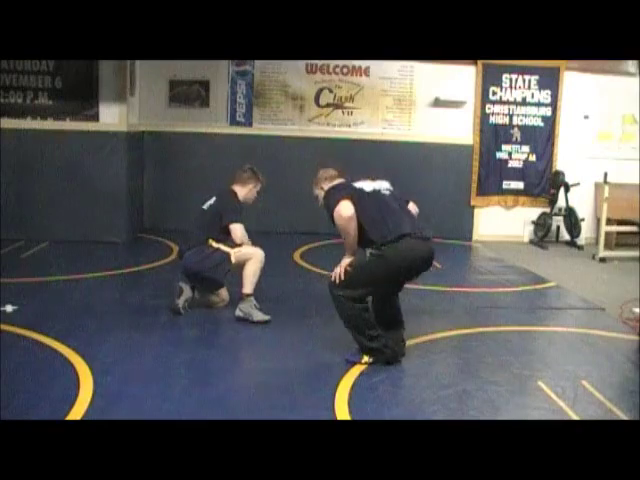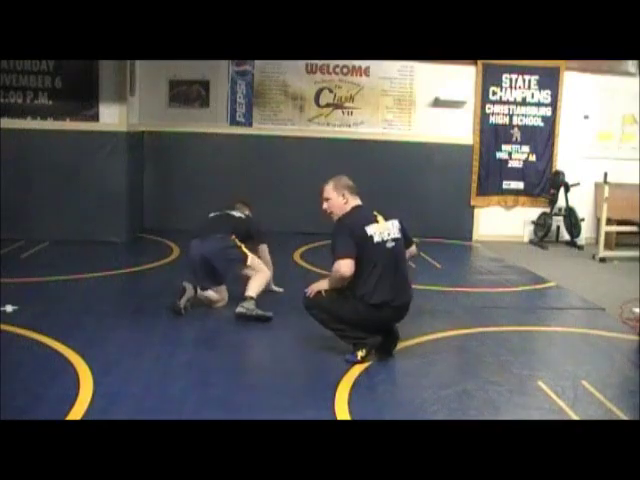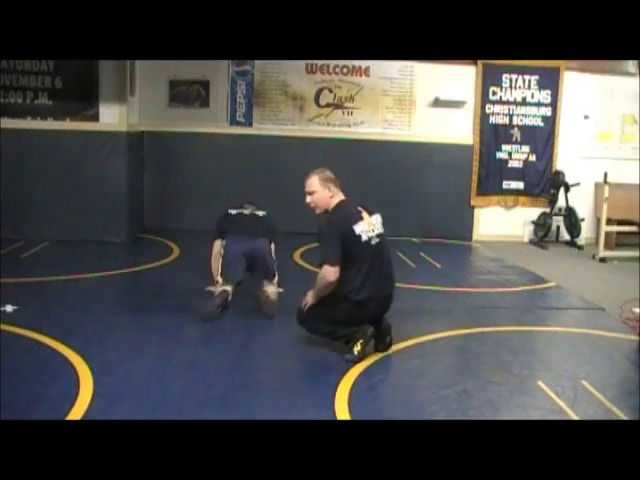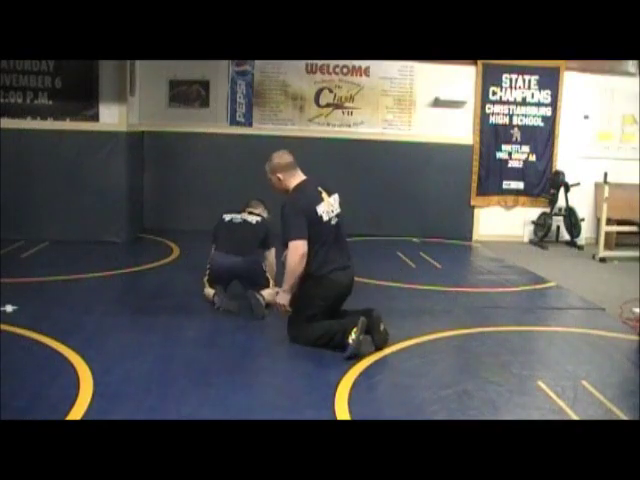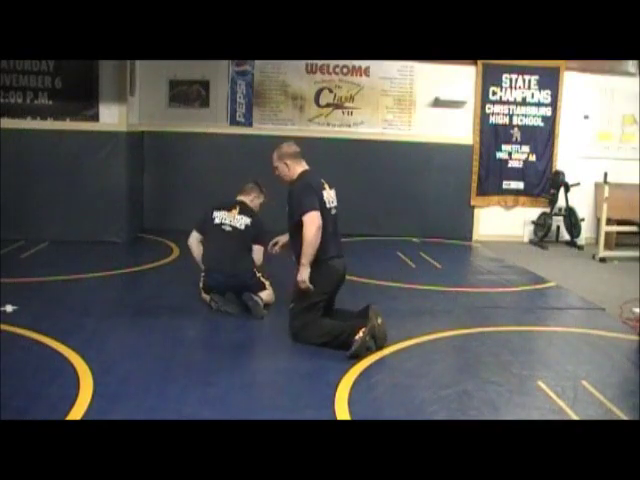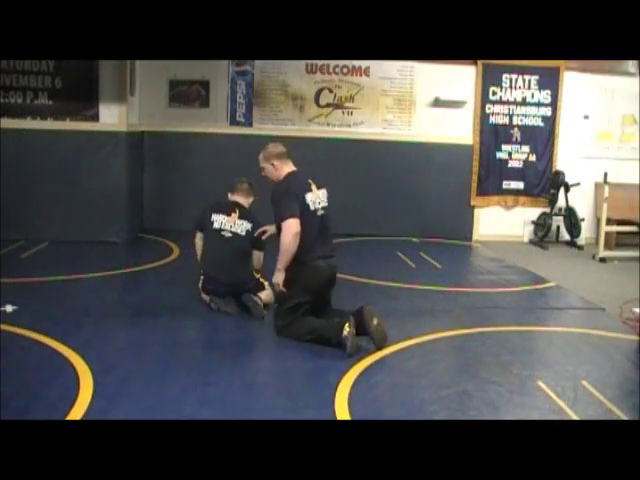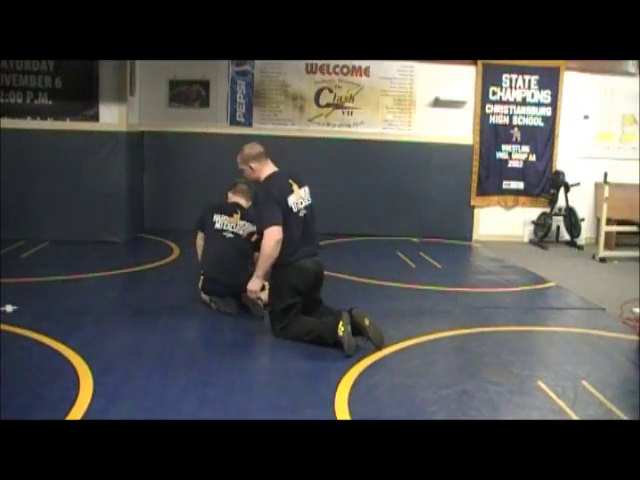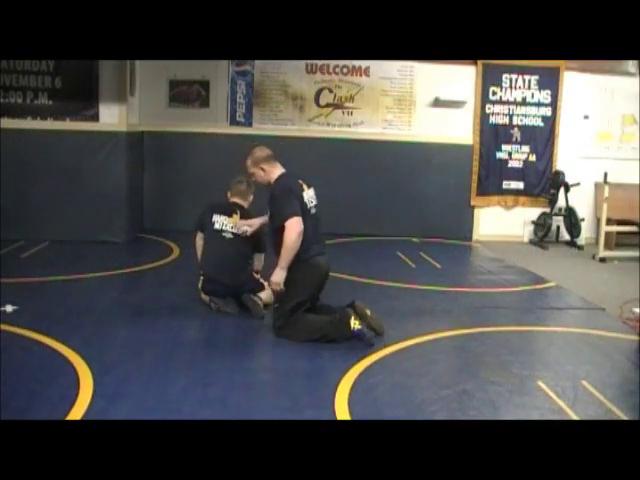
dt=0.5s
person 1, frame 1
left shoulder: (333, 192)
right shoulder: (377, 185)
left elbow: (345, 213)
right elbow: (412, 209)
left wrist: (349, 255)
left hip: (397, 250)
right hip: (424, 247)
left knee: (342, 288)
right knee: (383, 289)
left ankle: (376, 351)
right ankle: (394, 345)
person 1, frame 2
left shoulder: (345, 224)
right shoulder: (390, 218)
left elbow: (345, 270)
right elbow: (412, 250)
left wrist: (328, 283)
left hip: (374, 307)
right hip: (401, 306)
left knee: (314, 298)
left ankle: (364, 341)
right ankle: (387, 334)
person 1, frame 3
left shoulder: (331, 223)
right shoulder: (368, 211)
left elbow: (330, 276)
left wrist: (314, 295)
left hip: (360, 302)
right hip: (384, 299)
left knee: (306, 314)
left ankle: (357, 334)
right ankle: (377, 327)
person 1, frame 4
left shoulder: (293, 204)
right shoulder: (324, 191)
left elbow: (299, 252)
left wrist: (285, 291)
left hip: (321, 279)
right hip: (345, 274)
left knee: (299, 330)
right knee: (326, 315)
left ankle: (349, 329)
right ankle: (366, 319)
person 1, frame 5
left shoulder: (301, 187)
right shoulder: (318, 182)
left elbow: (314, 224)
left wrist: (304, 266)
right wrist: (288, 237)
left hip: (320, 267)
right hip: (335, 263)
left knee: (301, 326)
right knee: (322, 313)
left ankle: (356, 332)
right ankle: (365, 317)
person 1, frame 6
left shoulder: (284, 189)
right shoulder: (313, 183)
left elbow: (292, 230)
left wrist: (280, 269)
right wrist: (277, 226)
left hip: (305, 268)
right hip: (328, 263)
left knee: (286, 323)
right knee: (320, 312)
left ankle: (338, 329)
right ankle: (360, 319)
person 1, frame 7
left shoulder: (265, 193)
right shoulder: (295, 180)
left elbow: (274, 237)
left wrist: (258, 277)
right wrist: (263, 228)
left hip: (291, 269)
right hip: (314, 262)
left knee: (283, 325)
right knee: (313, 309)
left ankle: (333, 328)
right ankle: (351, 319)
person 1, frame 8
left shoulder: (280, 189)
right shoulder: (295, 182)
left elbow: (295, 229)
left wrist: (280, 269)
right wrist: (262, 220)
left hip: (303, 266)
right hip: (317, 262)
left knee: (284, 325)
right knee: (306, 308)
left ankle: (344, 324)
right ankle: (352, 313)
person 2, frame 1
left shoulder: (223, 198)
right shoulder: (231, 201)
right elbow: (239, 238)
right wrist: (249, 245)
left hip: (192, 260)
right hip: (201, 256)
left knee: (222, 299)
right knee: (257, 254)
left ankle: (189, 293)
right ankle: (246, 304)
person 2, frame 2
left shoulder: (212, 217)
right shoulder: (249, 221)
right elbow: (266, 258)
right wrist: (271, 283)
left hip: (195, 249)
right hip: (221, 244)
left knee: (220, 299)
right knee: (263, 272)
left ankle: (192, 291)
right ankle: (248, 304)
person 2, frame 3
left shoulder: (226, 216)
right shoulder: (265, 218)
left elbow: (216, 253)
right elbow: (271, 252)
left wrist: (217, 283)
right wrist: (273, 283)
left hip: (233, 244)
right hip: (261, 246)
right knee: (271, 288)
left ankle: (222, 294)
right ankle: (266, 294)
person 2, frame 4
left shoulder: (224, 218)
right shoulder: (263, 223)
left elbow: (214, 249)
right elbow: (270, 262)
right wrist: (271, 284)
left hip: (219, 260)
right hip: (249, 262)
left knee: (209, 290)
right knee: (270, 293)
left ankle: (218, 296)
right ankle: (259, 297)
person 2, frame 5
left shoulder: (214, 211)
right shoulder: (254, 219)
left elbow: (192, 241)
right elbow: (257, 260)
left hip: (212, 275)
right hip: (242, 275)
left knee: (206, 293)
right knee: (268, 295)
left ankle: (215, 299)
right ankle: (257, 299)
person 2, frame 6
left shoulder: (210, 211)
right shoulder: (253, 221)
left elbow: (199, 240)
right elbow: (257, 263)
left hip: (211, 279)
right hip: (242, 281)
left knee: (205, 293)
right knee: (268, 294)
left ankle: (215, 300)
right ankle: (255, 300)
person 2, frame 7
left shoulder: (210, 211)
right shoulder: (253, 222)
left elbow: (200, 240)
left hip: (212, 279)
right hip: (242, 281)
left knee: (205, 293)
right knee: (267, 293)
left ankle: (218, 300)
right ankle: (254, 300)
person 2, frame 8
left shoulder: (210, 211)
left elbow: (199, 240)
right elbow: (258, 265)
left hip: (212, 280)
right hip: (242, 282)
left knee: (205, 293)
right knee: (267, 294)
left ankle: (217, 300)
right ankle: (255, 300)
